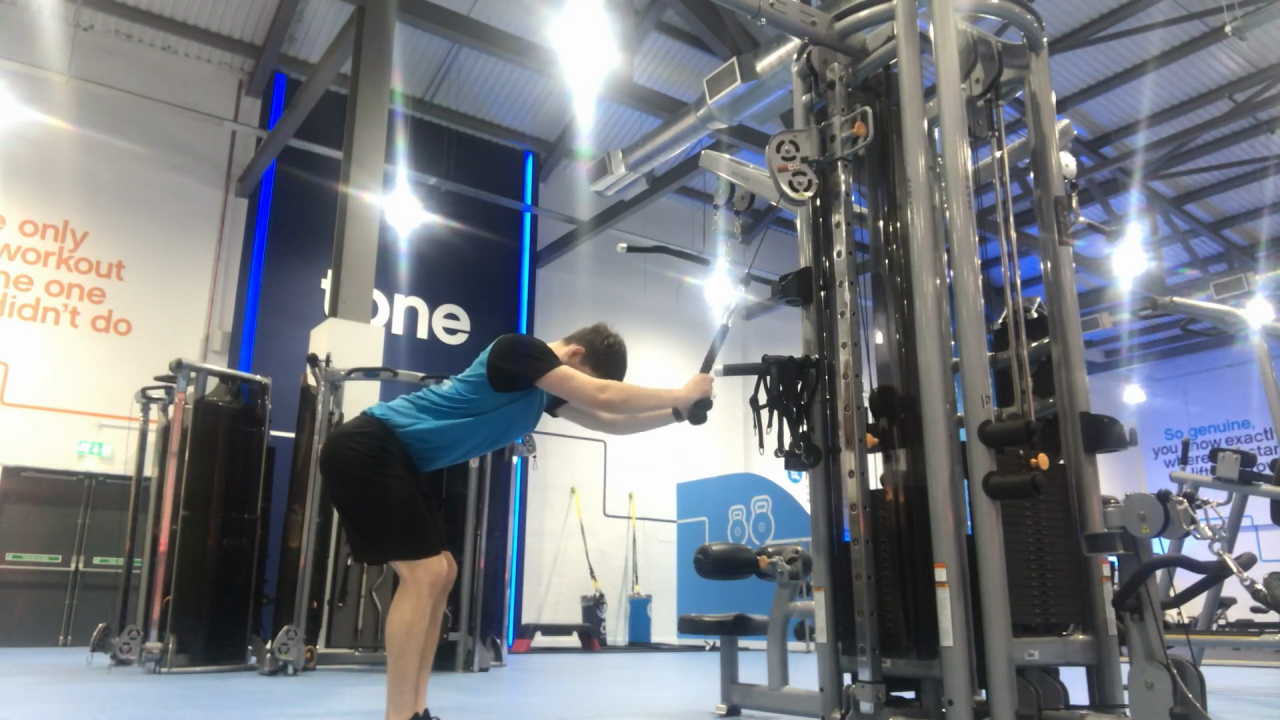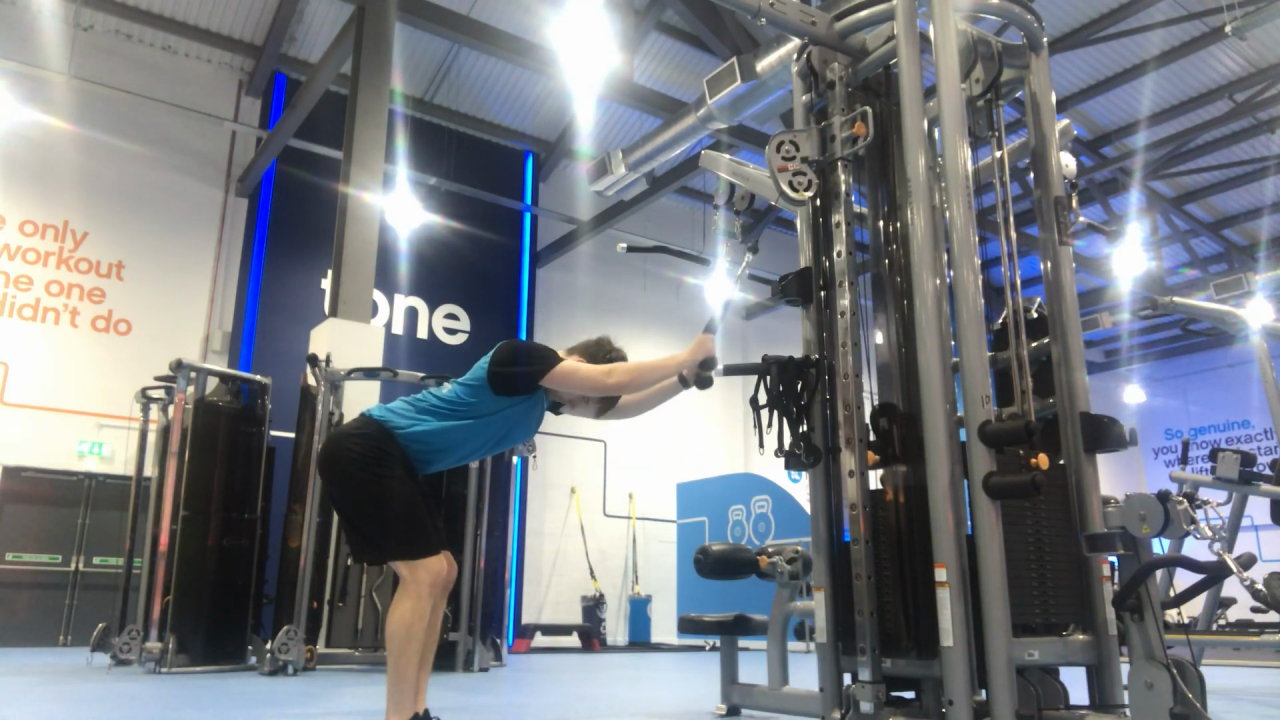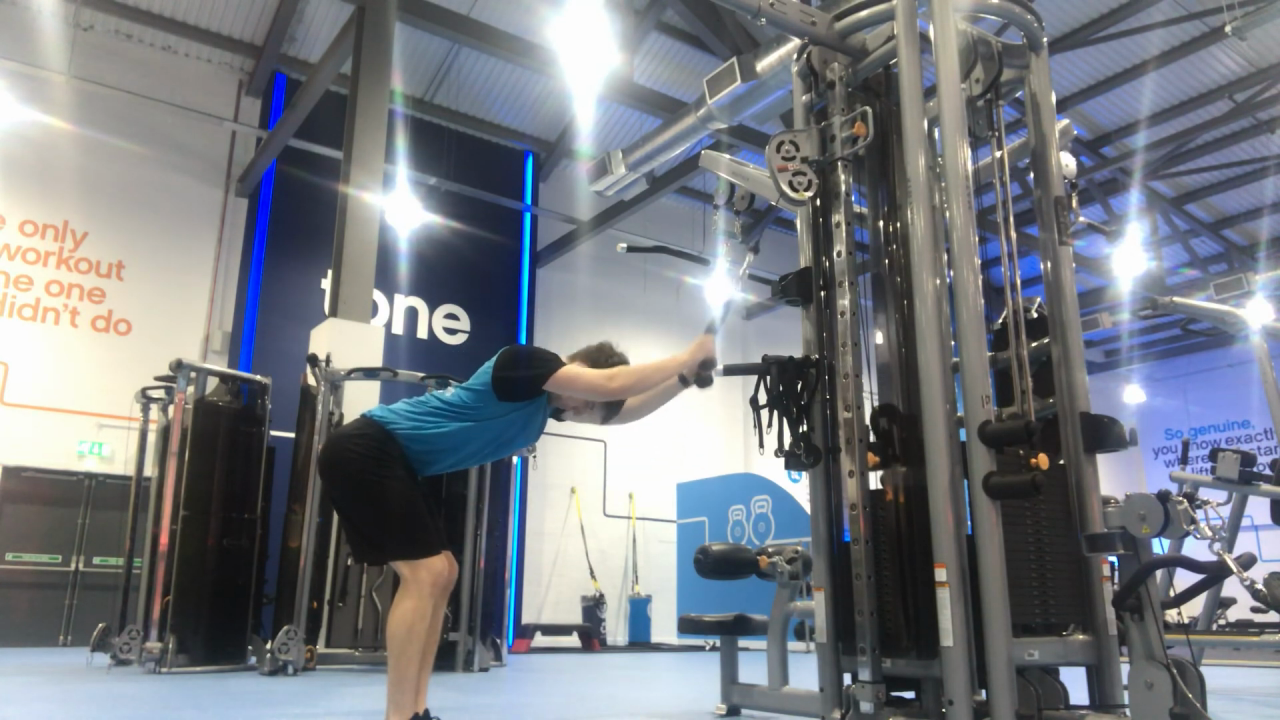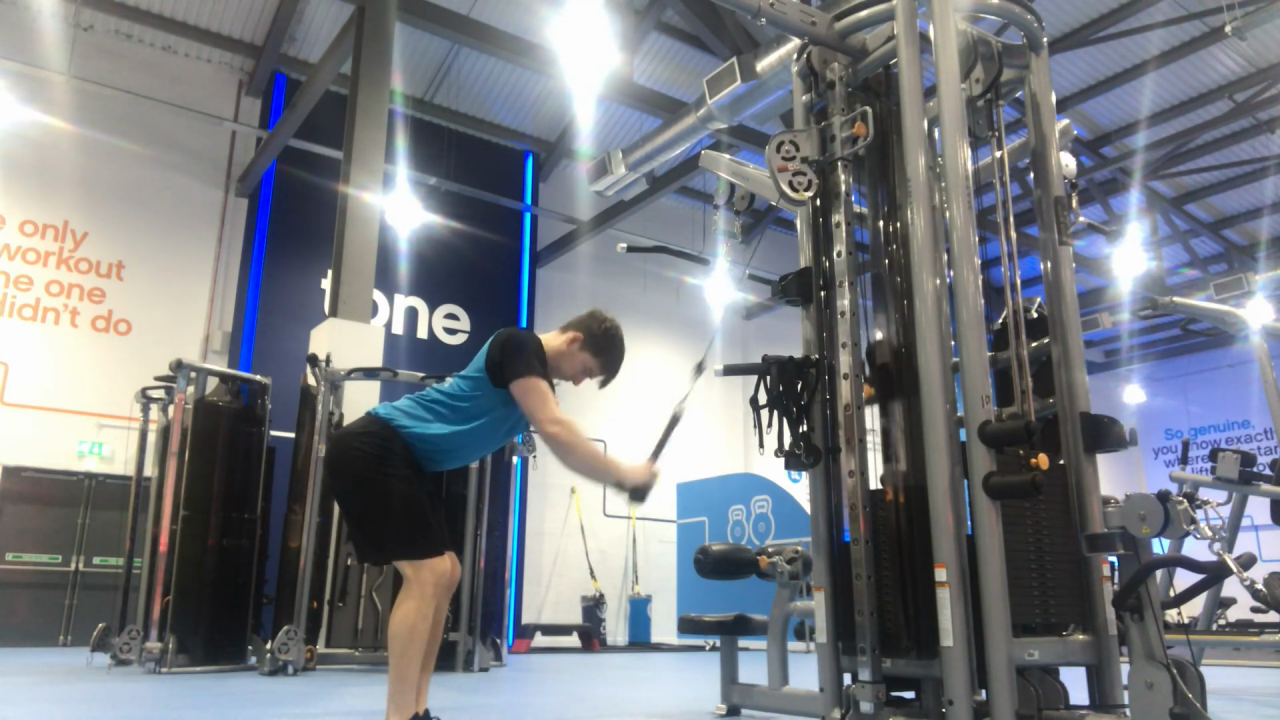
dt=0.4s
person 1, frame 1
left shoulder: (544, 388)
right shoulder: (520, 350)
left elbow: (609, 419)
right elbow: (605, 395)
left wrist: (679, 409)
right wrist: (682, 393)
left hip: (390, 457)
right hip: (367, 449)
left knee: (439, 573)
right knee: (423, 574)
person 1, frame 2
left shoulder: (545, 390)
right shoulder: (520, 359)
left elbow: (622, 405)
right elbow: (611, 380)
left wrist: (685, 378)
right wrist: (686, 357)
left hip: (387, 458)
right hip: (365, 450)
left knee: (439, 573)
right knee: (423, 574)
person 1, frame 3
left shoulder: (548, 395)
right shoulder: (524, 361)
left elbow: (621, 409)
right elbow: (611, 385)
left wrist: (684, 377)
right wrist: (688, 359)
left hip: (387, 458)
right hip: (365, 451)
left knee: (441, 573)
right knee: (424, 574)
person 1, frame 4
left shoulder: (537, 376)
right shoulder: (518, 346)
left elbow: (564, 444)
right elbow: (554, 428)
left wrist: (616, 477)
right wrist: (622, 473)
left hip: (401, 458)
right hip: (371, 450)
left knee: (441, 574)
right knee: (428, 573)
